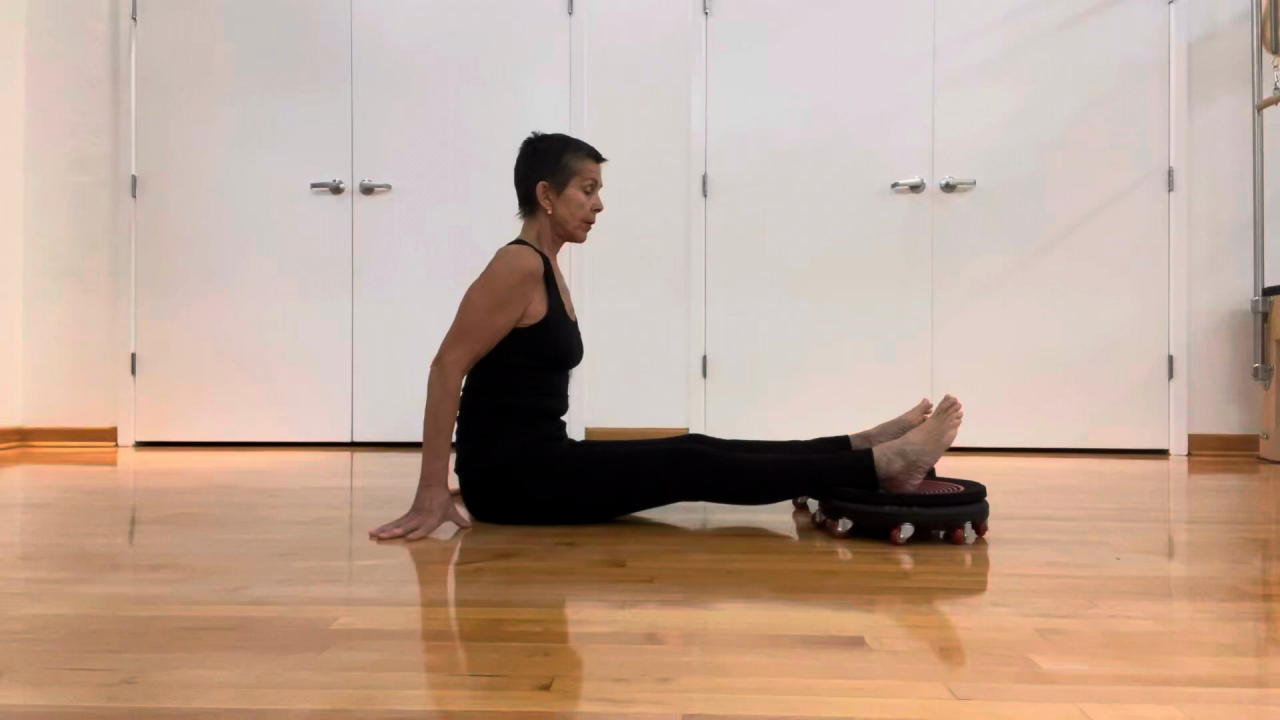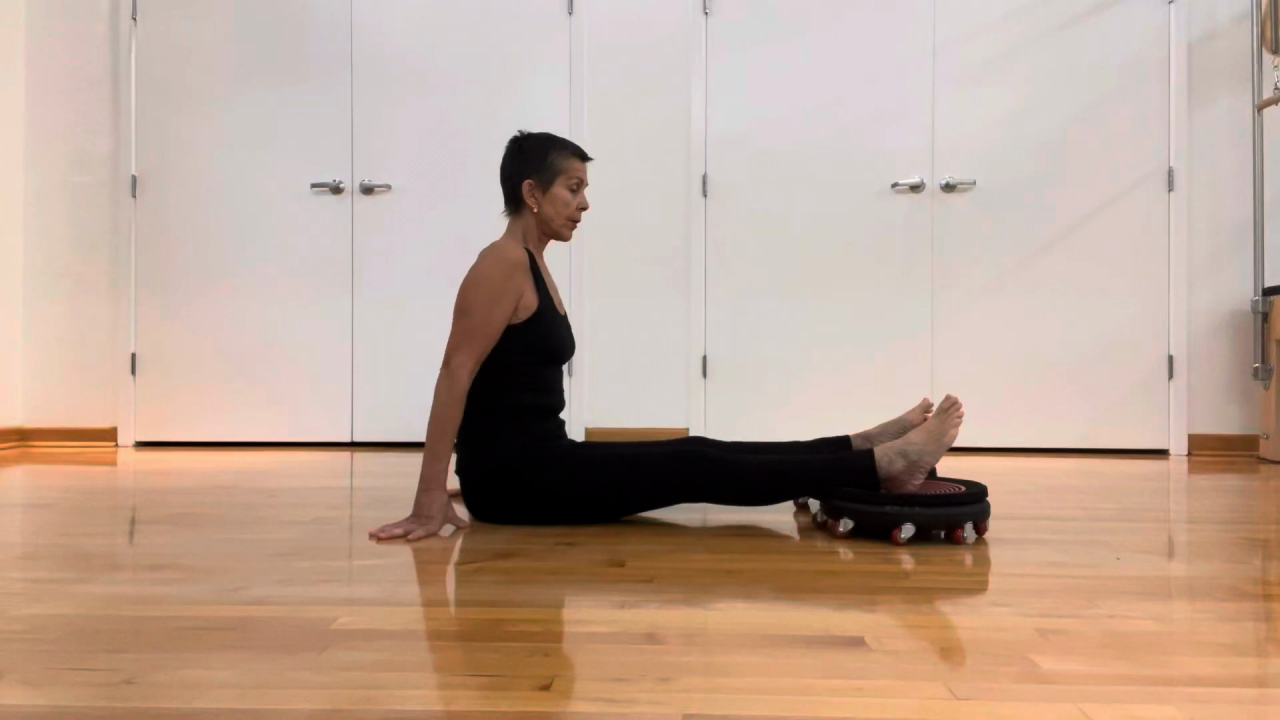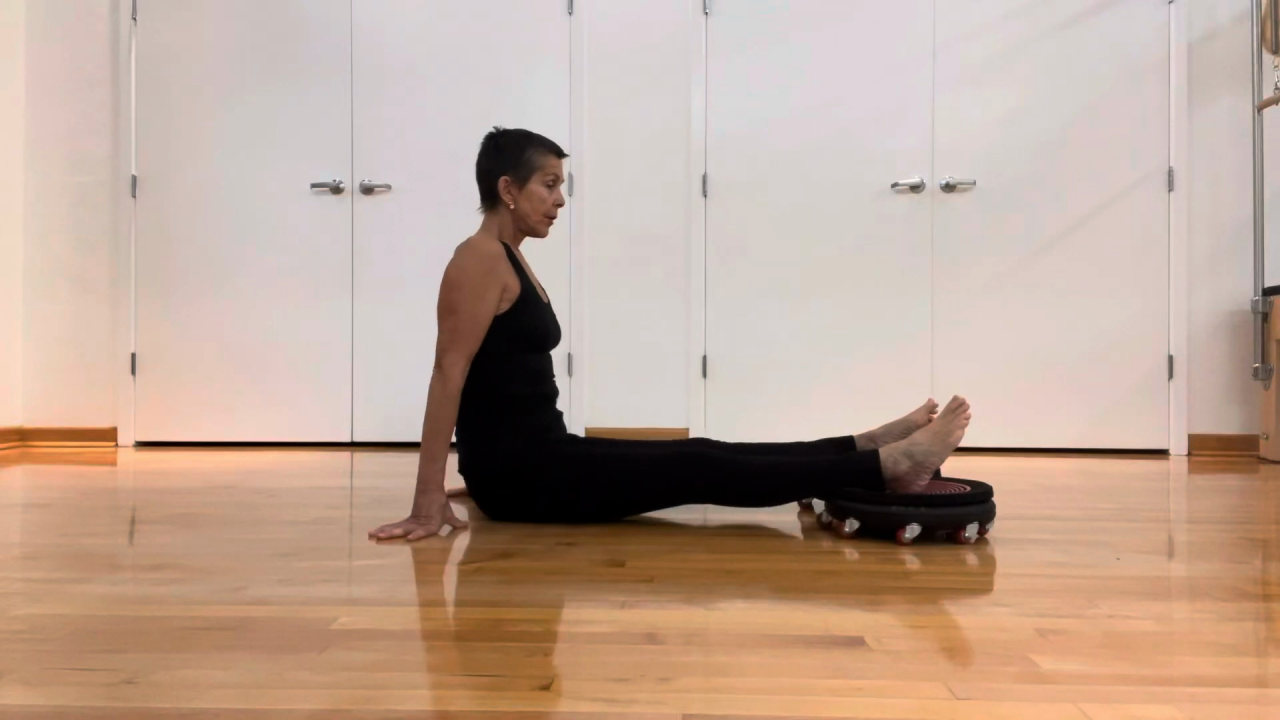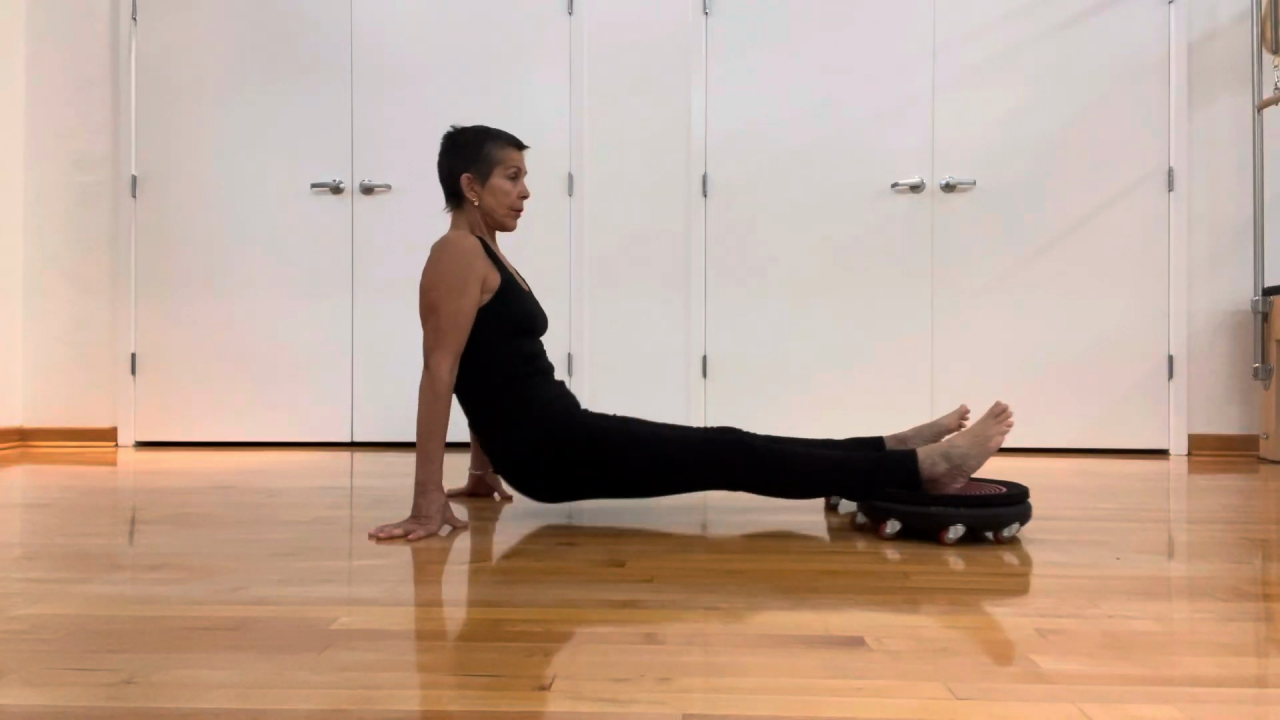
dt=0.3s
person 1, frame 1
left shoulder: (547, 267)
right shoulder: (519, 267)
right elbow: (447, 368)
right wrist: (432, 491)
left hip: (539, 461)
right hip: (507, 476)
left knee: (694, 454)
right knee: (689, 466)
left ankle: (861, 448)
right ankle: (881, 465)
person 1, frame 2
left shoulder: (533, 266)
right shoulder: (503, 263)
right elbow: (456, 372)
right wrist: (429, 500)
left hip: (538, 461)
right hip: (508, 477)
left knee: (695, 456)
right knee: (691, 471)
left ankle: (861, 447)
right ankle: (882, 464)
person 1, frame 3
left shoulder: (511, 259)
right shoulder: (481, 257)
right elbow: (449, 373)
left wrist: (455, 483)
right wrist: (428, 500)
left hip: (542, 455)
right hip: (513, 470)
left knee: (698, 457)
right knee: (697, 472)
left ankle: (867, 449)
right ankle: (888, 466)
person 1, frame 4
left shoulder: (485, 255)
right shoulder: (457, 255)
right elbow: (439, 372)
left wrist: (485, 467)
right wrist: (428, 501)
left hip: (555, 437)
right hip: (542, 448)
left knee: (727, 448)
right knee: (726, 459)
left ankle: (898, 451)
right ankle: (925, 468)
